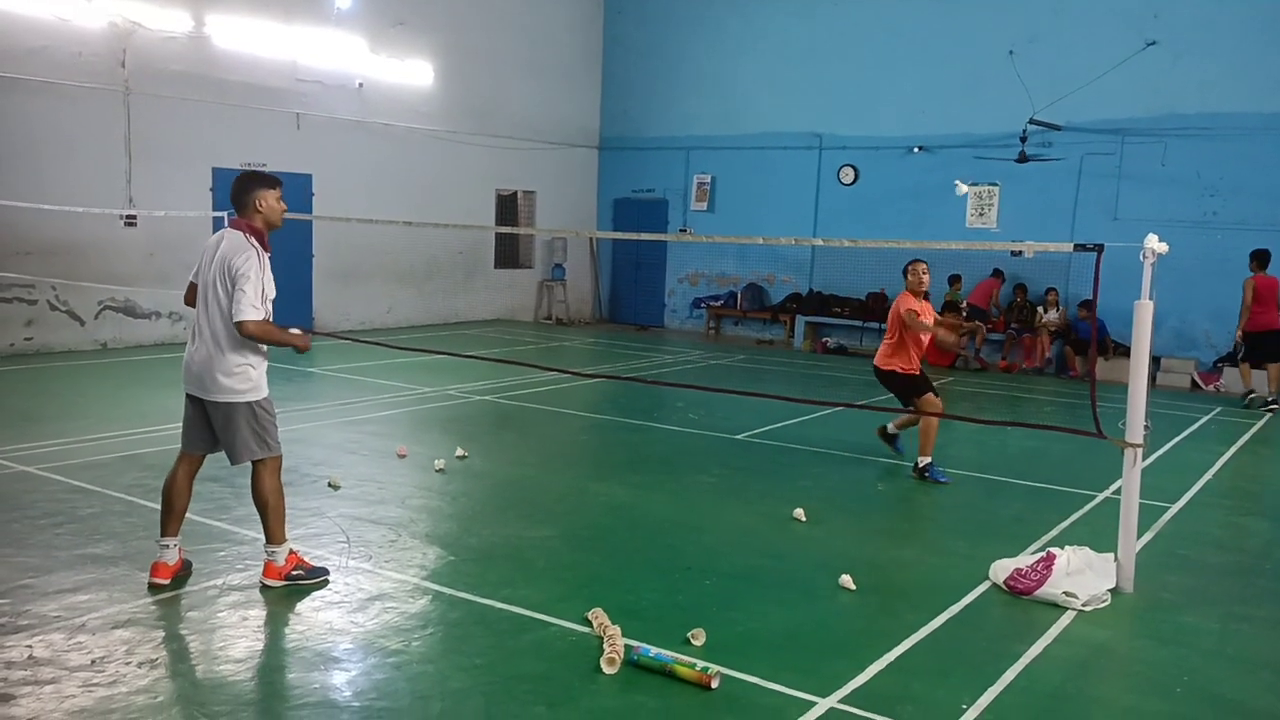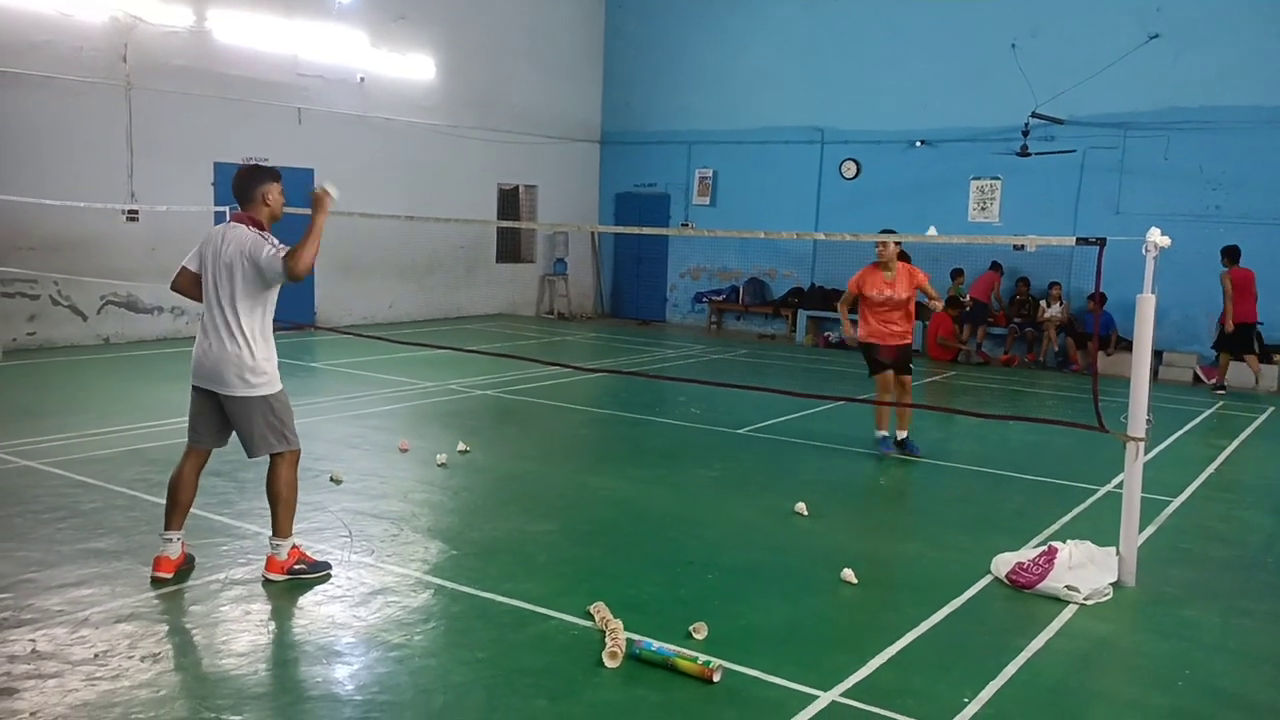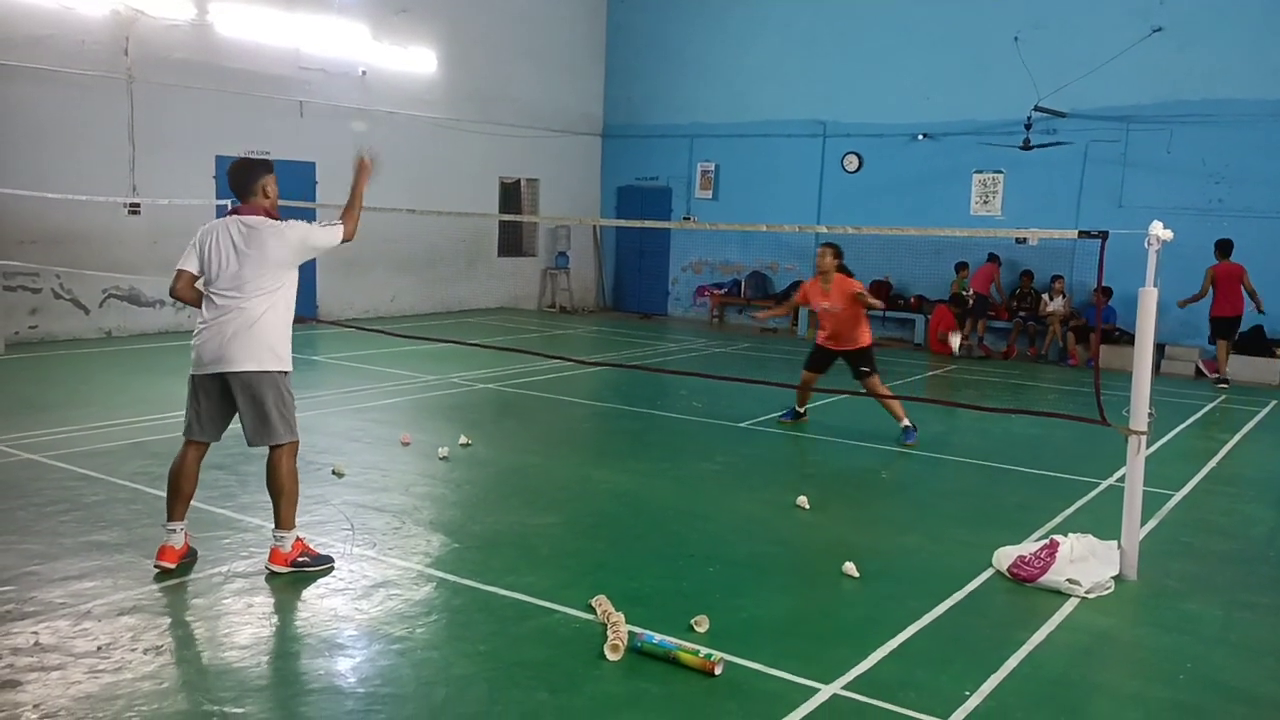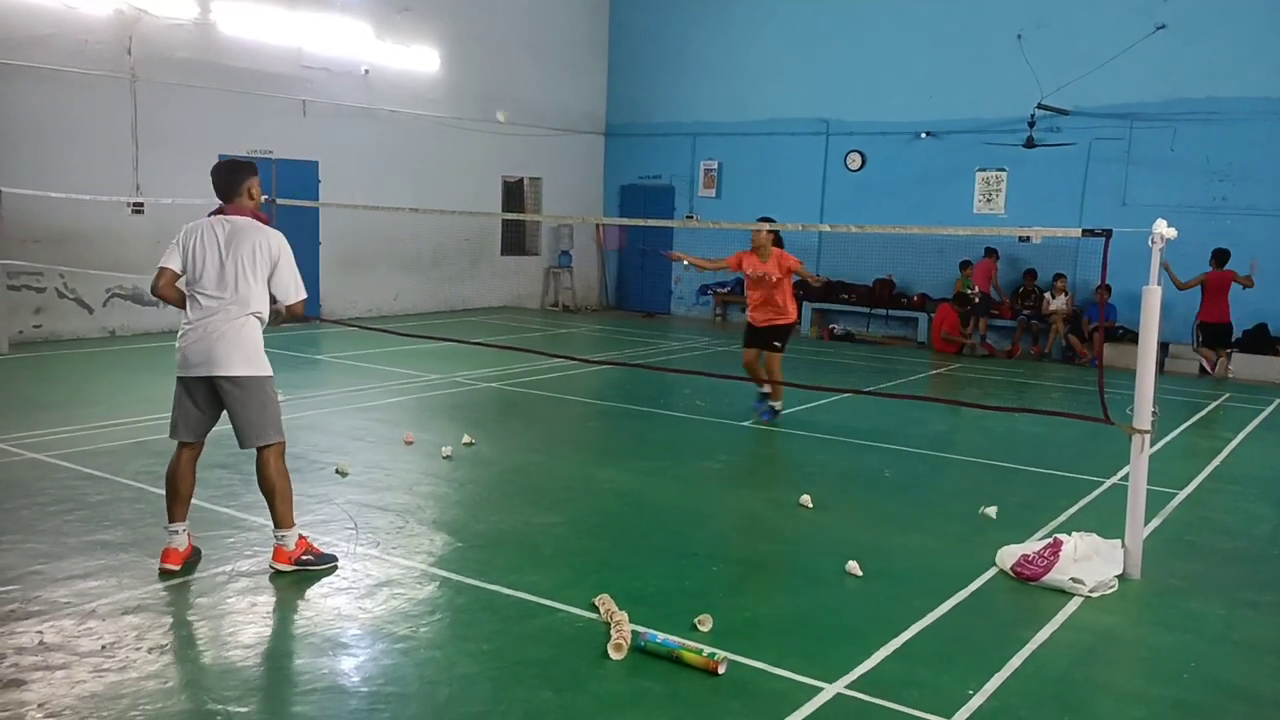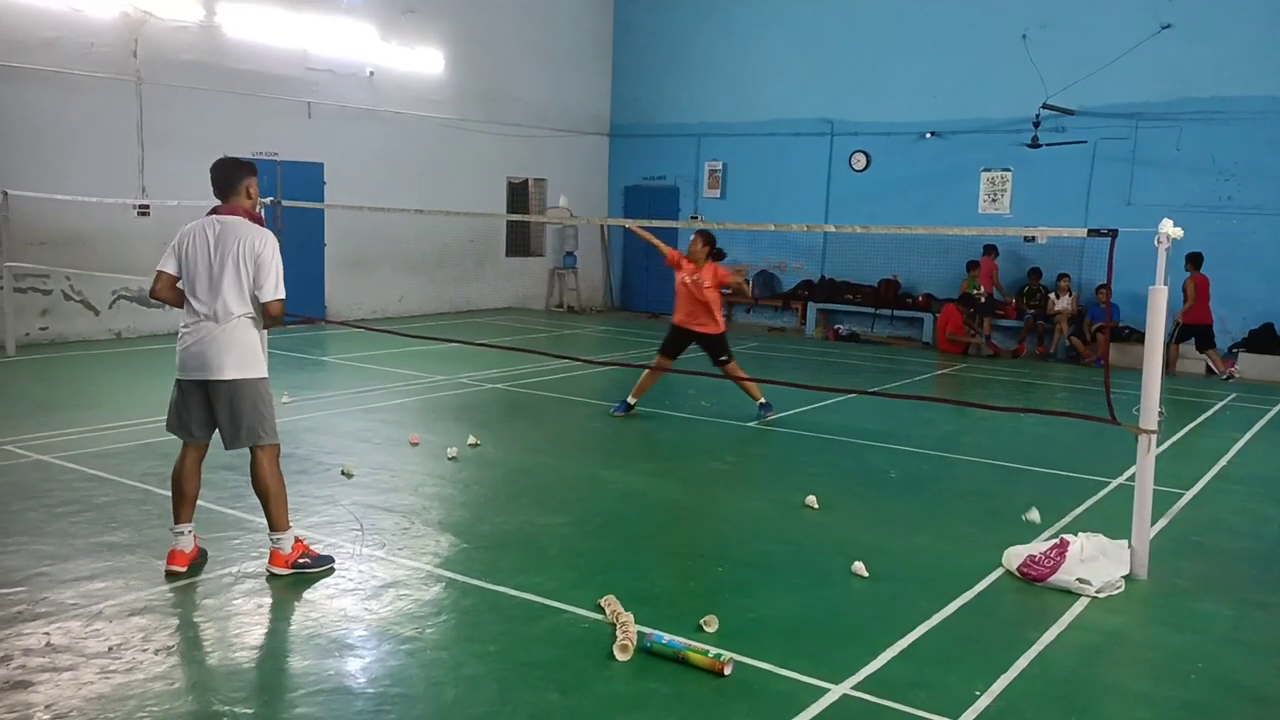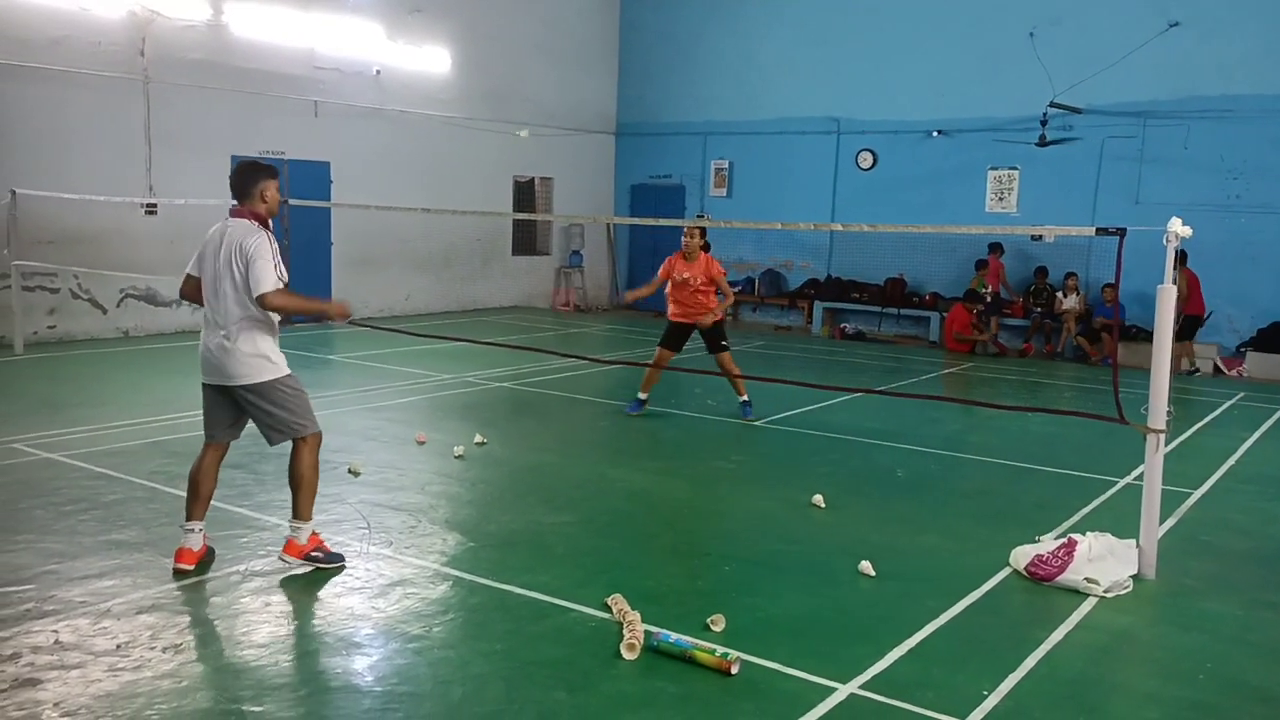
dt=0.3s
person 1, frame 1
left shoulder: (218, 241)
right shoulder: (249, 255)
left elbow: (192, 297)
right elbow: (248, 326)
right wrist: (293, 339)
left hip: (201, 373)
right hip: (236, 379)
left knee: (188, 459)
right knee: (267, 462)
left ankle: (167, 558)
right ankle: (278, 561)
person 1, frame 2
left shoulder: (215, 236)
right shoulder: (258, 246)
left elbow: (181, 282)
right elbow: (297, 268)
right wrist: (319, 214)
left hip: (207, 368)
right hip: (248, 373)
left knee: (195, 453)
right knee: (285, 454)
left ankle: (169, 552)
right ankle: (281, 555)
person 1, frame 3
left shoulder: (209, 232)
right shoulder: (288, 234)
left elbow: (179, 289)
right elbow: (348, 228)
right wrist: (361, 179)
left hip: (208, 354)
right hip: (257, 358)
left knee: (194, 444)
right knee: (283, 446)
left ankle: (173, 542)
right ankle: (285, 547)
person 1, frame 4
left shoulder: (192, 232)
right shoulder: (270, 239)
left elbow: (161, 287)
right elbow: (294, 308)
right wrist: (269, 314)
left hip: (194, 355)
right hip: (241, 357)
left knee: (188, 447)
right knee: (270, 448)
left ankle: (176, 544)
right ankle: (288, 545)
person 1, frame 5
left shoulder: (189, 234)
right shoulder: (260, 238)
left elbow: (160, 290)
right elbow: (273, 309)
right wrist: (257, 319)
left hip: (194, 357)
right hip: (238, 360)
left knee: (192, 447)
right knee: (265, 449)
left ankle: (182, 546)
right ankle: (284, 548)
person 1, frame 6
left shoulder: (217, 234)
right shoulder: (255, 237)
left elbow: (188, 291)
right elbow: (270, 299)
right wrist: (324, 308)
left hip: (217, 362)
right hip: (256, 362)
left knee: (214, 446)
right knee: (307, 438)
left ankle: (191, 543)
right ankle: (301, 538)
person 2, frame 1
left shoulder: (925, 305)
right shoulder: (905, 301)
left elbow: (940, 321)
right elbow: (912, 322)
left wrist: (965, 325)
right wrist: (941, 334)
left hip: (910, 367)
right hip: (892, 367)
left knee: (933, 409)
right knee: (932, 407)
left ankle: (890, 430)
right ankle: (924, 464)
person 2, frame 2
left shoulder: (912, 274)
right shoulder: (865, 275)
left elbow: (936, 298)
right elbow: (843, 302)
left wrist: (936, 304)
right wrist: (846, 324)
left hip: (902, 338)
right hip: (872, 338)
left knee: (904, 384)
right knee: (885, 380)
left ankle: (902, 436)
right ankle: (882, 434)
person 2, frame 3
left shoulder: (849, 285)
right shoulder: (809, 286)
left elbow: (878, 304)
right elbow: (788, 307)
left wrist: (869, 301)
right wrist: (765, 314)
left hip: (856, 343)
right hip: (826, 341)
left knee: (874, 387)
right knee: (806, 380)
left ankle: (906, 426)
right ankle: (798, 411)
person 2, frame 4
left shoulder: (784, 259)
right shoulder: (745, 257)
left elbow: (806, 275)
right elbow: (714, 265)
left wrist: (813, 280)
right wrist: (685, 258)
left hip: (781, 318)
right hip: (756, 317)
left knee: (771, 363)
right knee: (748, 361)
left ankle: (775, 405)
right ankle: (765, 390)
person 2, frame 5
left shoulder: (717, 272)
right shoulder: (681, 261)
left elbow: (744, 292)
right elbow: (656, 242)
left wrist: (739, 283)
right wrist: (631, 226)
left hip: (711, 329)
right hip: (682, 325)
left knee: (732, 371)
right knee: (659, 365)
left ankle: (762, 404)
right ankle: (630, 402)
person 2, frame 6
left shoulder: (709, 264)
right shoulder: (672, 261)
left elbow: (729, 296)
right elbow: (653, 286)
left wrist: (714, 315)
right wrist: (633, 295)
left hip: (708, 319)
right hip: (678, 317)
left knee: (725, 363)
right knee: (660, 359)
left ankle: (744, 401)
right ankle: (642, 398)
